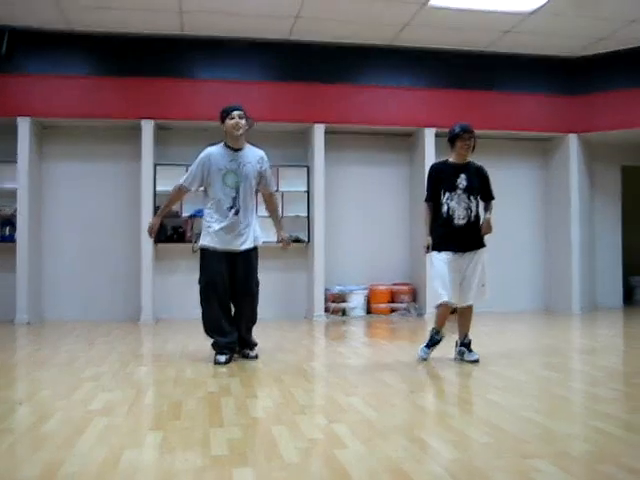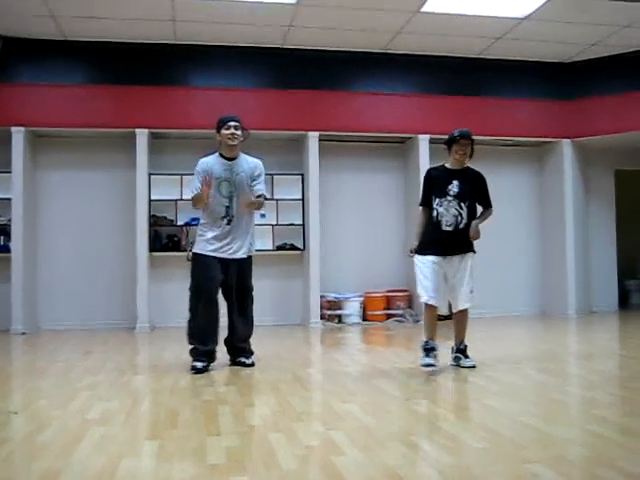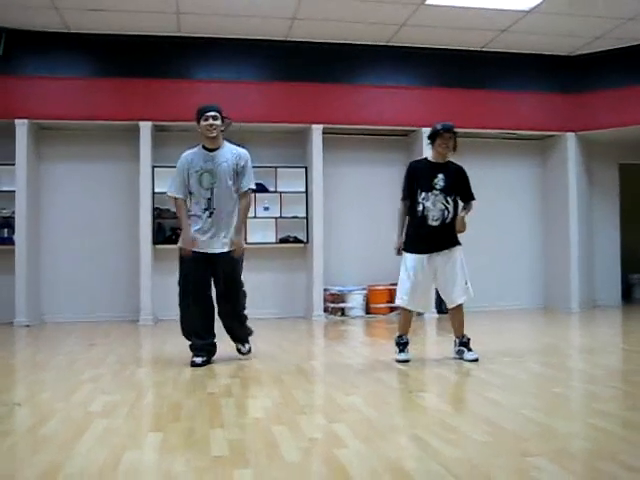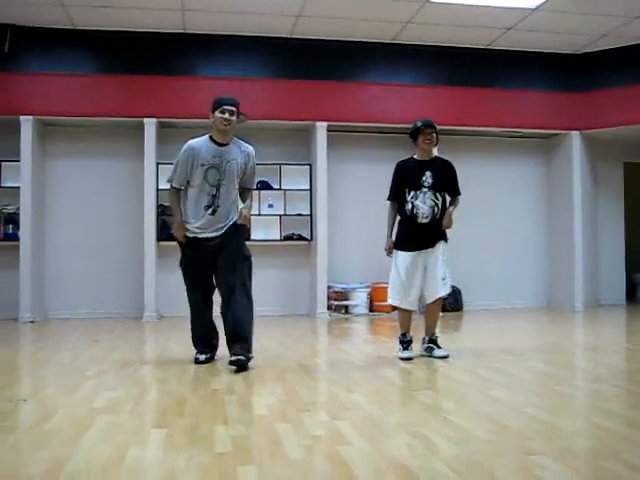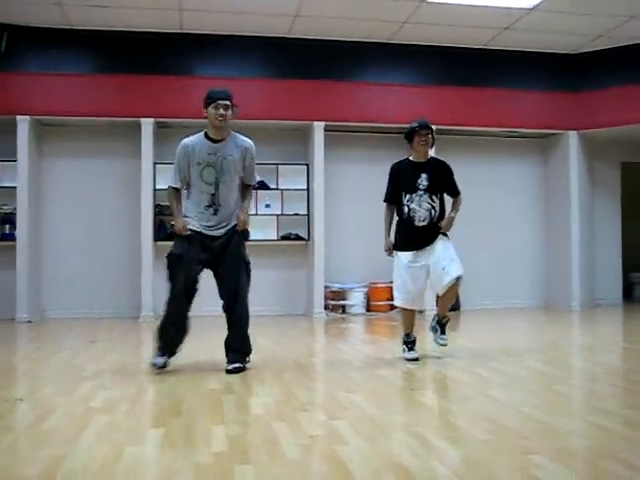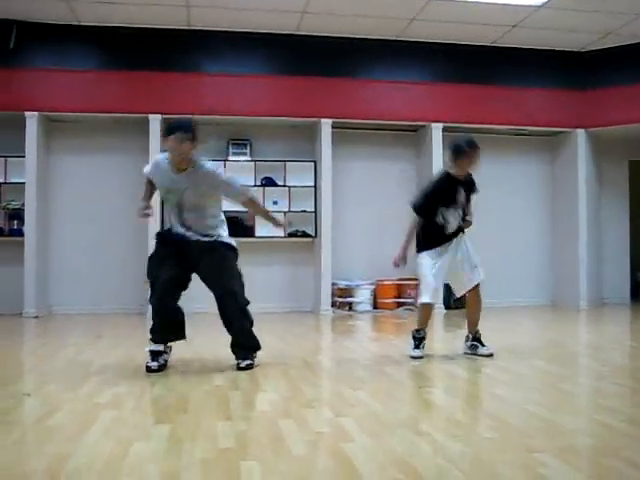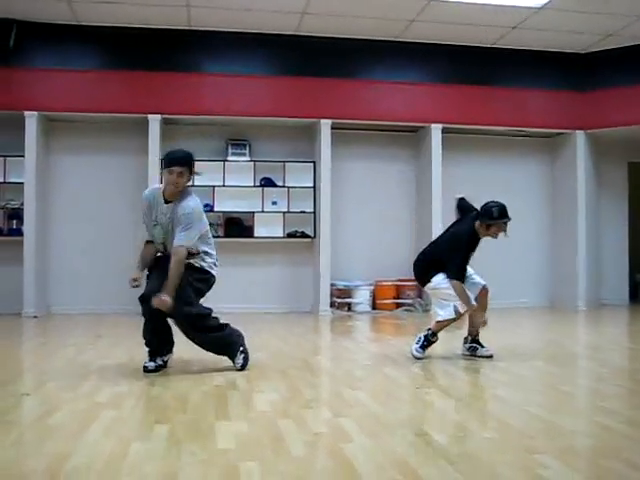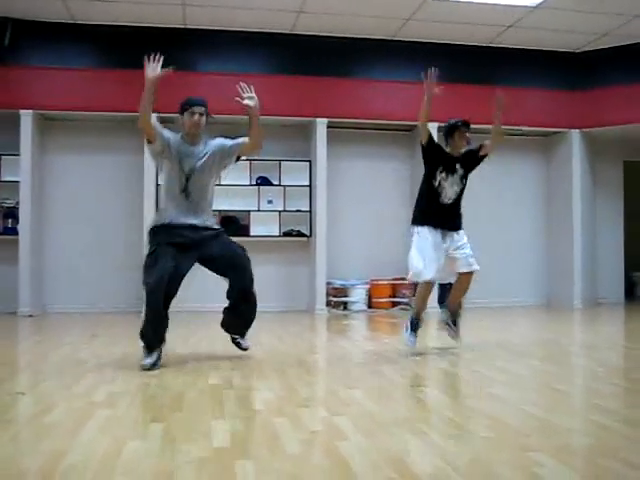
dt=0.4s
person 1, frame 1
left shoulder: (259, 157)
right shoulder: (209, 156)
left elbow: (268, 195)
right elbow: (183, 187)
left wrist: (279, 228)
right wrist: (160, 215)
left hip: (247, 239)
right hip: (214, 239)
left knee: (246, 294)
right knee: (214, 293)
left ankle: (244, 342)
right ankle: (224, 345)
person 1, frame 2
left shoulder: (254, 165)
right shoulder: (205, 164)
left elbow: (259, 202)
right elbow: (197, 203)
left wrist: (251, 201)
right wrist: (204, 193)
left hip: (241, 247)
right hip: (208, 246)
left knee: (241, 302)
right knee: (204, 299)
left ankle: (240, 350)
right ankle: (203, 354)
person 1, frame 3
left shoulder: (240, 156)
right shoulder: (187, 159)
left elbow: (245, 196)
right elbow: (179, 198)
left wrist: (239, 232)
right wrist: (186, 231)
left hip: (227, 241)
right hip: (194, 242)
left knee: (231, 293)
right knee: (193, 297)
left ankle: (240, 335)
right ankle: (203, 348)
person 1, frame 4
left shoulder: (246, 152)
right shoulder: (192, 148)
right elbow: (176, 186)
left wrist: (246, 206)
right wrist: (178, 218)
left hip: (230, 230)
right hip: (195, 232)
left knee: (236, 289)
right knee: (199, 295)
left ankle: (240, 349)
right ankle: (205, 347)
person 1, frame 5
left shoulder: (245, 147)
right shoulder: (188, 146)
right elbow: (176, 187)
left wrist: (245, 209)
right wrist: (178, 216)
left hip: (230, 232)
right hip: (193, 230)
left knee: (236, 295)
right knee: (181, 288)
left ankle: (238, 354)
right ankle: (166, 347)
person 1, frame 6
left shoulder: (209, 173)
right shoulder: (160, 164)
left elbow: (244, 197)
right elbow: (151, 178)
left wrist: (272, 219)
right wrist: (146, 201)
left hip: (212, 241)
right hip: (175, 239)
left knee: (230, 294)
right knee: (162, 287)
left ankle: (246, 351)
right ankle: (160, 346)
person 1, frame 7
left shoulder: (190, 208)
right shoulder: (150, 197)
left elbow: (180, 252)
right elbow: (150, 241)
left wrist: (168, 292)
right wrist: (139, 271)
left hip: (196, 264)
right hip: (164, 260)
left knee: (180, 307)
right knee: (151, 300)
left ankle: (233, 343)
right ankle: (159, 352)
person 1, frame 8
left shoulder: (217, 148)
right shoulder: (167, 144)
left elbow: (254, 145)
right elbow: (144, 122)
left wrist: (253, 112)
right wrist: (150, 84)
left hip: (205, 229)
right hip: (169, 228)
left knee: (241, 268)
right knee: (157, 282)
left ankle: (235, 326)
right ankle: (153, 345)
person 2, frame 1
left shoulder: (479, 172)
right shoulder: (437, 170)
left elbow: (487, 202)
right elbow: (430, 205)
left wrist: (487, 217)
right wrist: (429, 235)
left hip: (473, 243)
right hip: (444, 243)
left knee: (468, 298)
right knee: (447, 296)
left ankle: (463, 344)
right ankle: (435, 335)
person 2, frame 2
left shoulder: (476, 178)
right shoulder: (432, 175)
left elbow: (488, 209)
right elbow: (425, 210)
left wrist: (476, 222)
right wrist: (418, 240)
left hip: (461, 249)
right hip: (431, 248)
left knee: (462, 302)
right knee: (430, 298)
left ankle: (459, 350)
right ankle: (430, 348)
person 2, frame 3
left shoulder: (458, 172)
right shoulder: (415, 168)
left elbow: (468, 203)
right elbow: (406, 203)
left wrist: (462, 215)
right wrist: (400, 236)
left hip: (448, 244)
right hip: (416, 244)
left knee: (457, 296)
right knee: (408, 297)
left ankle: (461, 343)
right ankle: (402, 343)
person 2, frame 4
left shoulder: (445, 166)
right shoulder: (402, 168)
left elbow: (455, 196)
right elbow: (393, 204)
left wrist: (449, 211)
right wrist: (389, 236)
left hip: (436, 239)
right hip: (407, 241)
left knee: (436, 292)
right knee: (404, 295)
left ankle: (429, 340)
right ankle: (405, 341)
person 2, frame 5
left shoulder: (441, 167)
right shoulder: (398, 169)
left elbow: (457, 195)
right elbow: (390, 205)
left wrist: (452, 216)
right wrist: (387, 236)
left hip: (436, 237)
right hip: (406, 242)
left knee: (453, 279)
right knee: (406, 296)
left ankle: (439, 321)
right ankle: (409, 341)
person 2, frame 6
left shoulder: (467, 178)
right shoulder: (439, 184)
right elbow: (418, 215)
left wrist: (468, 216)
right wrist: (404, 250)
left hip: (455, 240)
right hip: (431, 244)
left knee: (473, 286)
right knee: (429, 296)
left ankle: (473, 340)
right ankle: (418, 338)
person 2, frame 7
left shoulder: (473, 216)
right shoulder: (462, 239)
left elbow: (460, 201)
right elbow: (456, 282)
right wrist: (476, 312)
right hip: (429, 270)
left knee: (482, 290)
right knee: (460, 306)
left ankle: (471, 342)
right ankle: (426, 338)
person 2, frame 8
left shoulder: (468, 158)
right shoulder: (435, 155)
left elbow: (492, 142)
right elbow: (421, 129)
left wrist: (498, 113)
right wrist: (428, 98)
left hip: (453, 226)
right hip: (427, 225)
left knee: (467, 270)
right knee: (428, 275)
left ankle: (451, 311)
right ankle: (414, 321)
